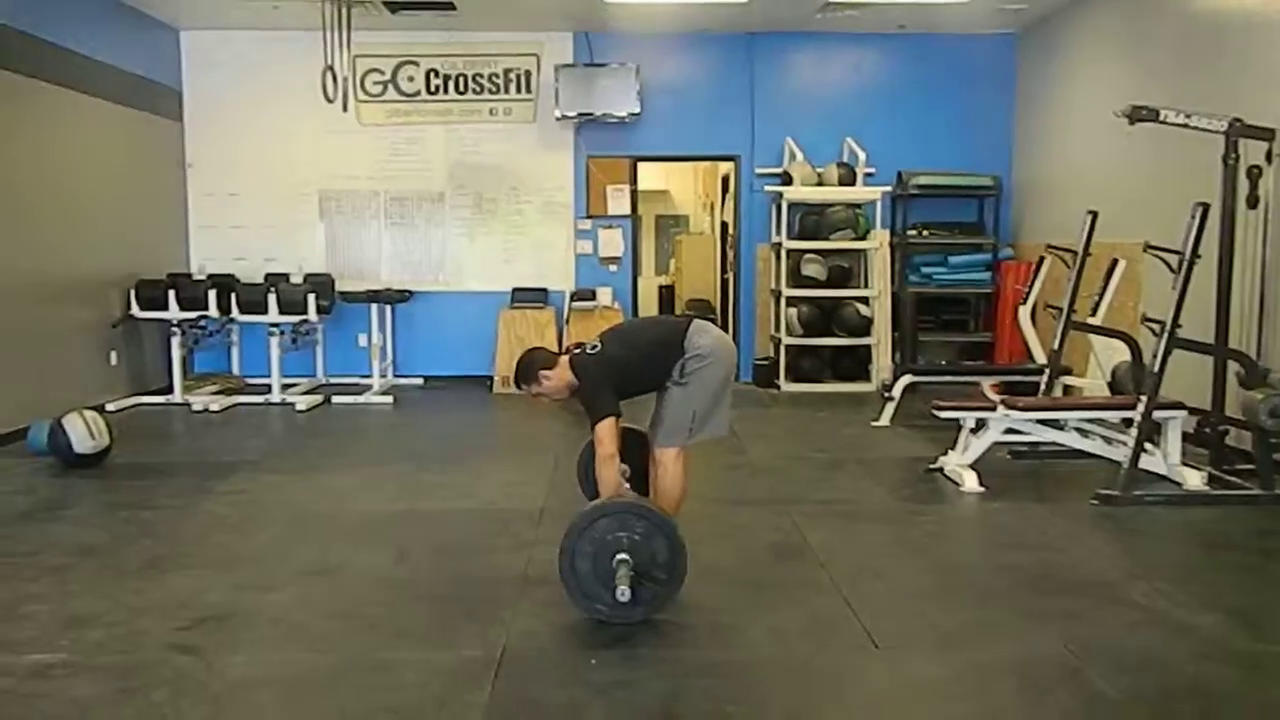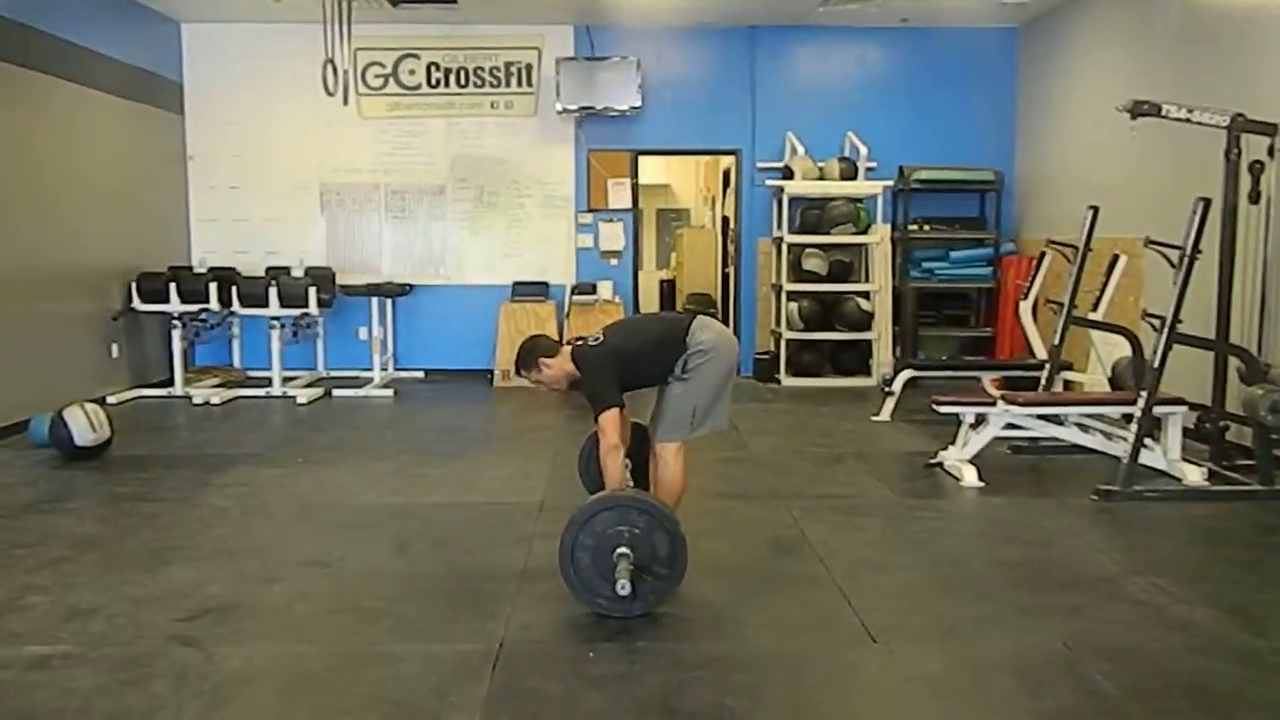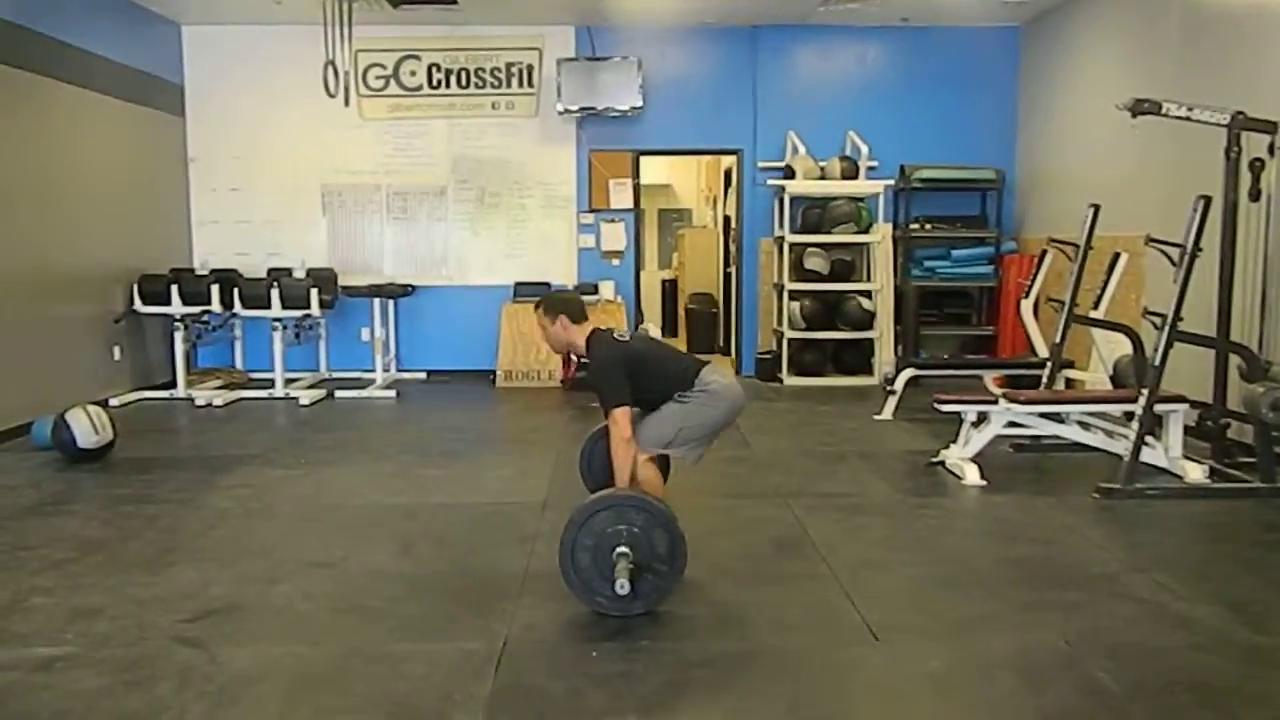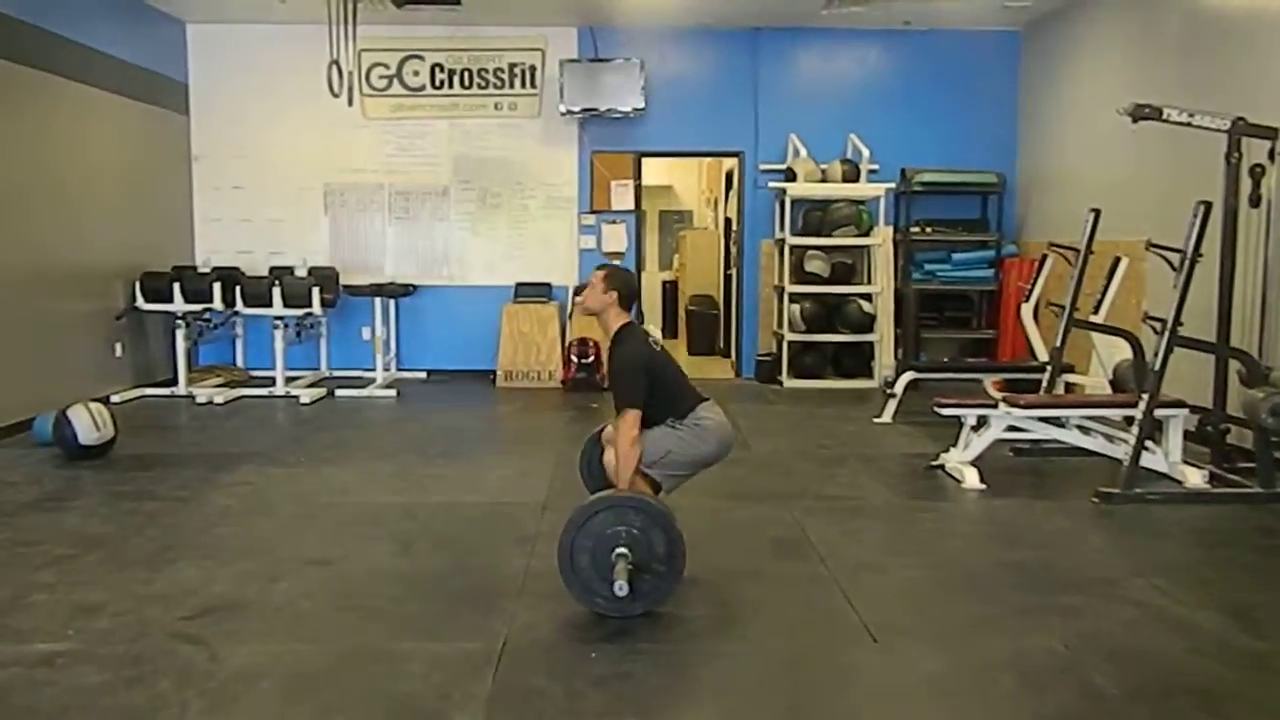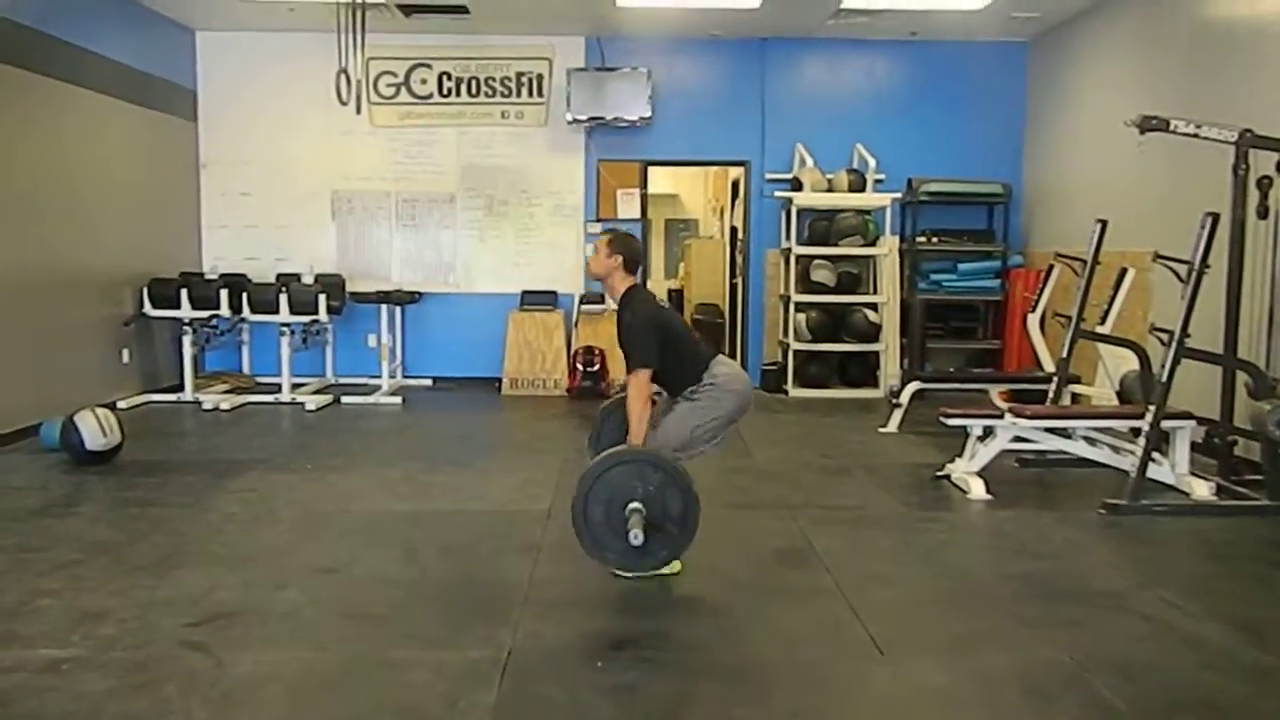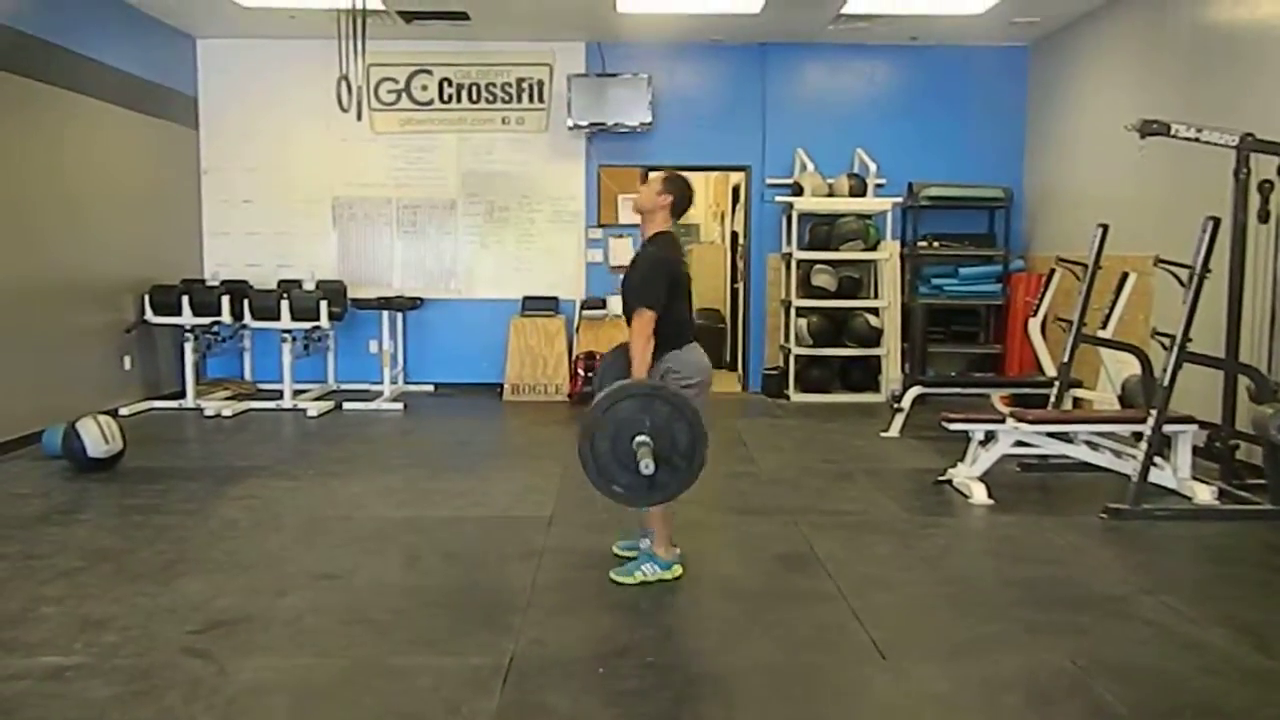
dt=0.4s
person 1, frame 1
left shoulder: (592, 378)
right shoulder: (586, 363)
left elbow: (606, 451)
right elbow: (610, 423)
right wrist: (615, 480)
left hip: (701, 351)
right hip: (702, 344)
left knee: (666, 449)
right knee: (661, 443)
person 1, frame 2
left shoulder: (593, 369)
right shoulder: (590, 355)
left elbow: (610, 442)
right elbow: (618, 413)
right wrist: (619, 473)
left hip: (706, 347)
right hip: (706, 340)
left knee: (667, 444)
right knee: (661, 438)
person 1, frame 3
left shoulder: (603, 360)
right shoulder: (606, 343)
left elbow: (622, 434)
left hip: (713, 392)
right hip: (712, 385)
left knee: (638, 453)
right knee: (642, 437)
person 1, frame 4
left shoulder: (628, 353)
right shoulder: (631, 340)
left elbow: (630, 432)
left hip: (702, 430)
right hip: (700, 420)
left knee: (616, 460)
right knee: (610, 436)
person 1, frame 5
left shoulder: (638, 314)
right shoulder: (638, 304)
left elbow: (639, 387)
right elbow: (641, 382)
right wrist: (637, 441)
left hip: (720, 385)
right hip: (707, 381)
left knee: (653, 453)
right knee: (649, 448)
person 1, frame 6
left shoulder: (656, 257)
right shoulder: (659, 250)
left elbow: (643, 329)
right wrist: (638, 386)
left hip: (677, 368)
right hip: (674, 362)
left ankle: (661, 557)
right ankle: (655, 537)
